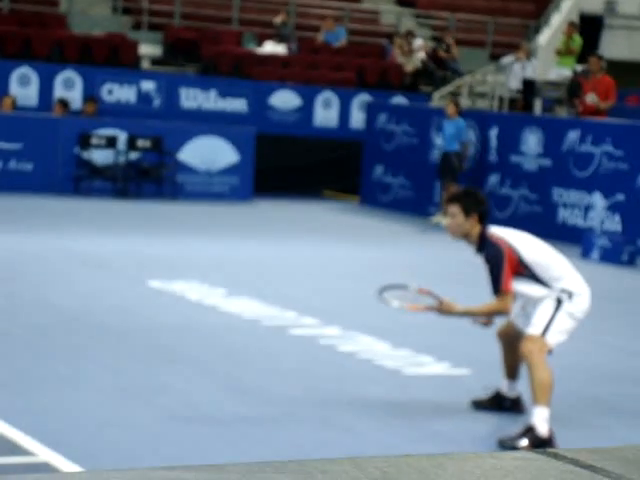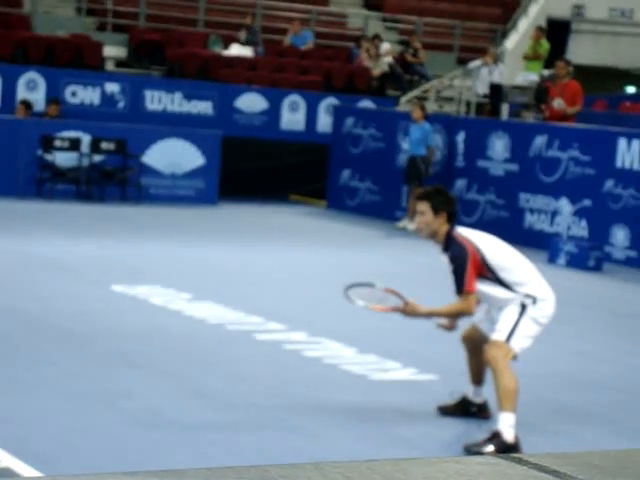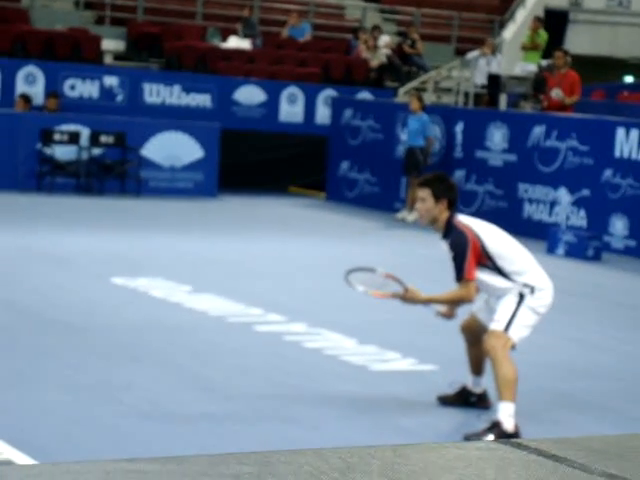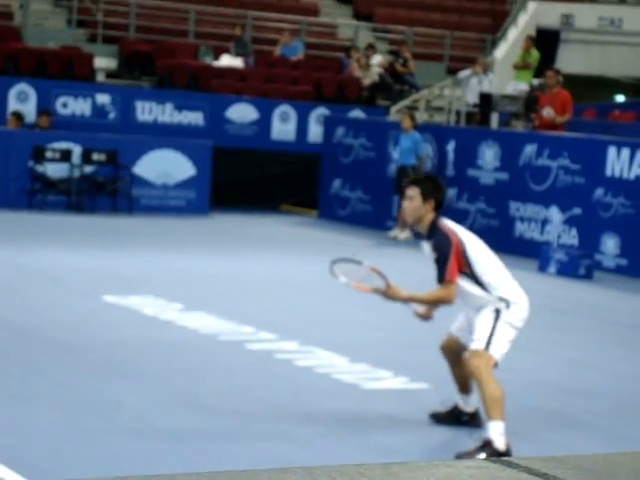
dt=0.5s
person 1, frame 1
left shoulder: (494, 248)
right shoulder: (491, 237)
left elbow: (505, 305)
right elbow: (508, 296)
left wrist: (458, 310)
right wrist: (490, 313)
left hip: (567, 294)
right hip: (546, 291)
left knee: (531, 348)
right knee: (508, 335)
left ankle: (540, 431)
right ankle: (509, 397)
person 1, frame 2
left shoulder: (459, 248)
right shoulder: (458, 238)
left elbow: (468, 305)
right elbow: (473, 294)
left wrist: (422, 312)
right wrist: (454, 316)
left hip: (532, 300)
right hip: (511, 296)
left knee: (496, 354)
right knee: (472, 339)
left ankle: (507, 436)
right ankle: (475, 402)
person 1, frame 3
left shoulder: (459, 236)
right shoulder: (458, 227)
left elbow: (467, 292)
right elbow: (473, 282)
left wrist: (423, 299)
right wrist: (453, 305)
left hip: (529, 289)
right hip: (510, 286)
left knee: (495, 344)
right knee: (471, 329)
left ankle: (506, 425)
right ankle: (475, 392)
person 1, frame 4
left shoulder: (442, 238)
right shoulder: (437, 233)
left elbow: (447, 294)
right elbow: (451, 286)
left wrist: (404, 297)
right wrist: (430, 305)
left hip: (504, 304)
right hip: (486, 302)
left knee: (478, 364)
right knee: (451, 348)
left ankle: (497, 443)
right ankle: (466, 411)
person 2, frame 1
left shoulder: (460, 123)
right shoulder: (445, 122)
left elbow: (464, 142)
left wrist: (462, 157)
right wrist: (444, 151)
left hip: (455, 155)
right hip: (445, 154)
left knee: (452, 185)
right knee: (445, 185)
right ankle: (442, 212)
person 2, frame 2
left shoulder: (426, 127)
right shoulder: (412, 126)
left elbow: (431, 147)
left wrist: (428, 162)
right wrist: (410, 156)
left hip: (421, 160)
right hip: (412, 159)
left knee: (418, 190)
right knee: (411, 189)
right ankle: (409, 218)
person 2, frame 3
left shoulder: (424, 118)
right shoulder: (410, 117)
left elbow: (429, 138)
left wrist: (426, 154)
right wrist: (408, 147)
left hip: (419, 150)
right hip: (410, 150)
left knee: (416, 182)
right knee: (410, 181)
left ankle: (415, 211)
right ankle: (407, 209)
person 2, frame 4
left shoulder: (416, 137)
right shoulder: (402, 136)
left elbow: (421, 157)
left wrist: (418, 172)
right wrist: (398, 166)
left hip: (411, 169)
right hip: (401, 168)
left ankle: (407, 229)
right ankle: (399, 227)
